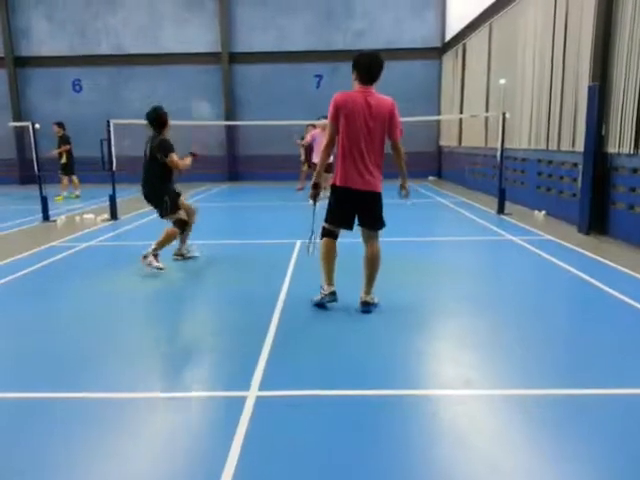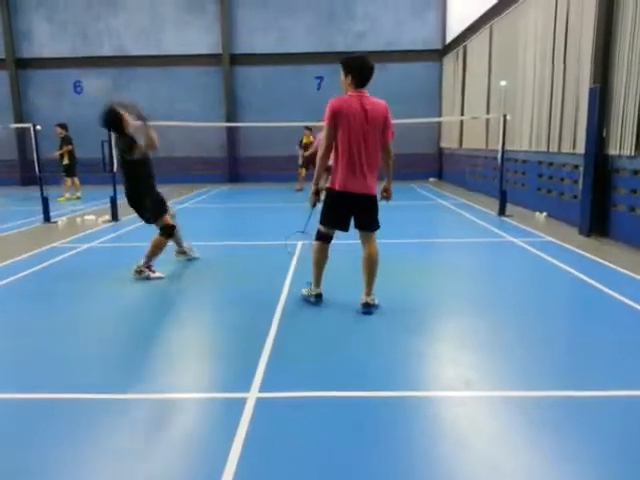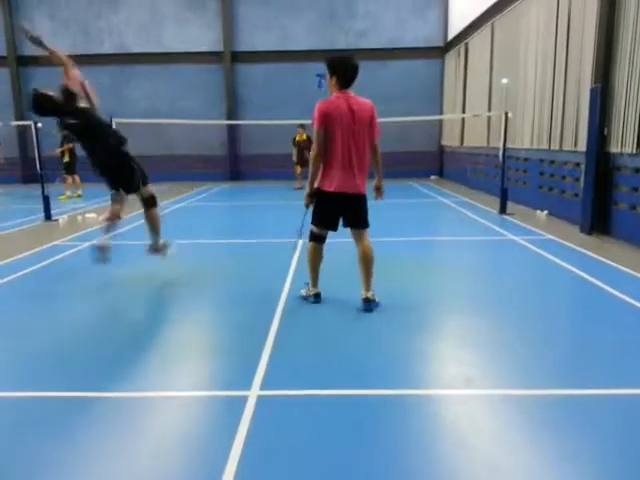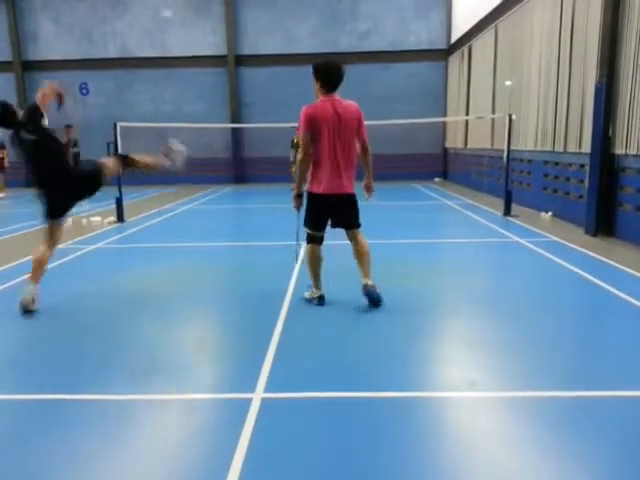
dt=0.2s
person 1, frame 1
left shoulder: (340, 100)
right shoulder: (388, 105)
left elbow: (329, 143)
right elbow: (396, 147)
left wrist: (316, 178)
right wrist: (404, 179)
left hip: (343, 183)
right hip: (372, 186)
left knee: (329, 234)
right knee: (371, 239)
left ankle: (328, 288)
right ankle: (367, 296)
person 1, frame 2
left shoulder: (336, 106)
right shoulder: (382, 108)
left elbow: (326, 150)
right elbow: (387, 151)
left wrist: (315, 185)
right wrist: (388, 182)
left hip: (340, 187)
right hip: (367, 188)
left knee: (323, 237)
right knee: (369, 241)
left ankle: (315, 290)
right ankle: (368, 297)
person 1, frame 3
left shoulder: (324, 107)
right shoulder: (368, 107)
left elbow: (318, 153)
right elbow: (374, 148)
left wrist: (310, 187)
right wrist: (379, 180)
left hip: (329, 187)
right hip: (357, 187)
left knee: (317, 237)
right knee: (362, 238)
left ankle: (313, 289)
right ankle: (368, 294)
person 1, frame 4
left shoulder: (310, 111)
right shoulder: (354, 109)
left elbow: (304, 155)
right elbow: (365, 148)
left wrist: (298, 189)
right wrist: (369, 178)
left hip: (319, 188)
right hip: (346, 188)
left knee: (314, 239)
right knee: (356, 236)
left ankle: (317, 291)
right ankle: (368, 282)
person 2, frame 1
left shoulder: (154, 139)
right shoulder: (163, 143)
right elbow: (179, 167)
right wrist: (191, 157)
left hip: (163, 187)
right hip: (157, 190)
left knee: (190, 211)
right knee: (181, 222)
left ankle: (182, 249)
right ankle: (151, 253)
person 2, frame 2
left shoulder: (123, 138)
right shoulder: (128, 142)
right elbow: (152, 145)
right wrist: (144, 124)
left hip: (145, 191)
right hip: (141, 194)
left knee: (169, 219)
right knee: (168, 228)
left ankle: (182, 248)
right ankle: (144, 267)
person 2, frame 3
left shoulder: (63, 119)
right shoulder: (70, 102)
left elbow: (91, 108)
right elbow: (71, 70)
left wrist: (82, 84)
right wrist: (51, 50)
left hip: (103, 162)
right hip: (118, 157)
left knee: (119, 198)
right knee: (148, 197)
left ankle: (105, 238)
right ankle: (156, 242)
person 2, frame 4
right shoulder: (28, 122)
right elbow: (49, 91)
right wrist: (56, 92)
left hip: (55, 193)
right hip: (72, 179)
left knee: (49, 243)
right knee: (119, 160)
left ankle: (30, 295)
right ankle: (168, 160)
